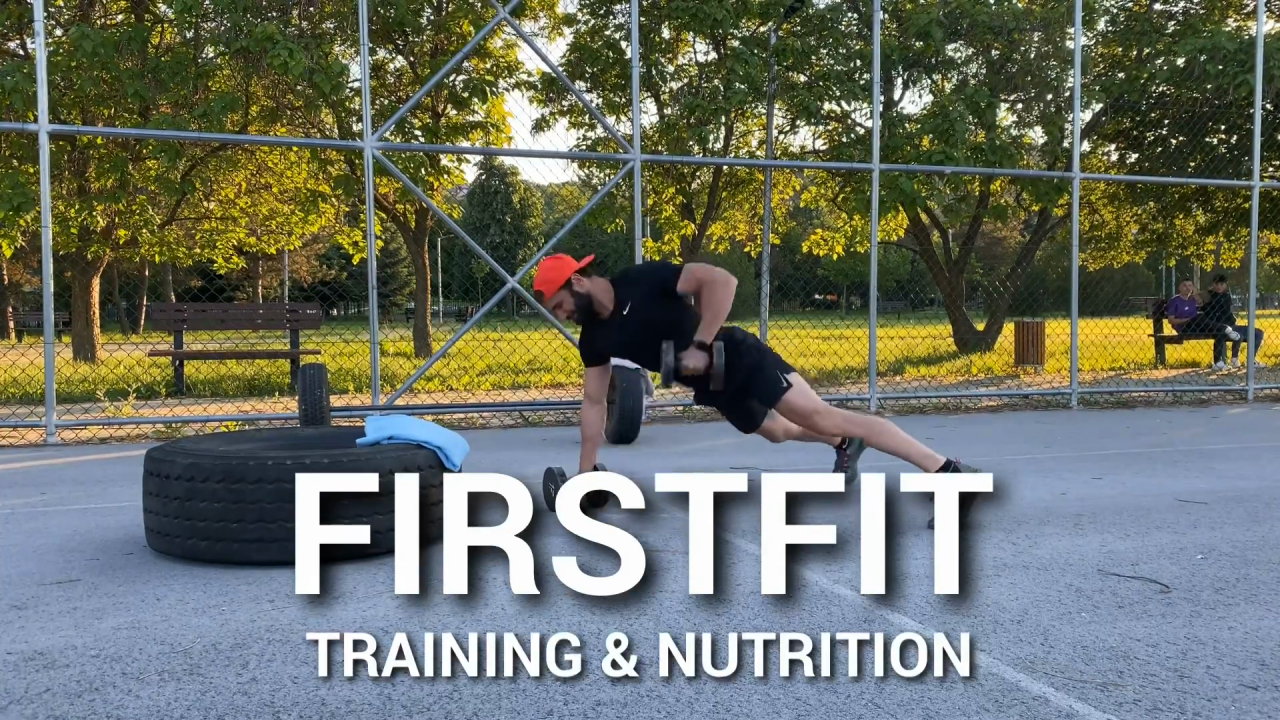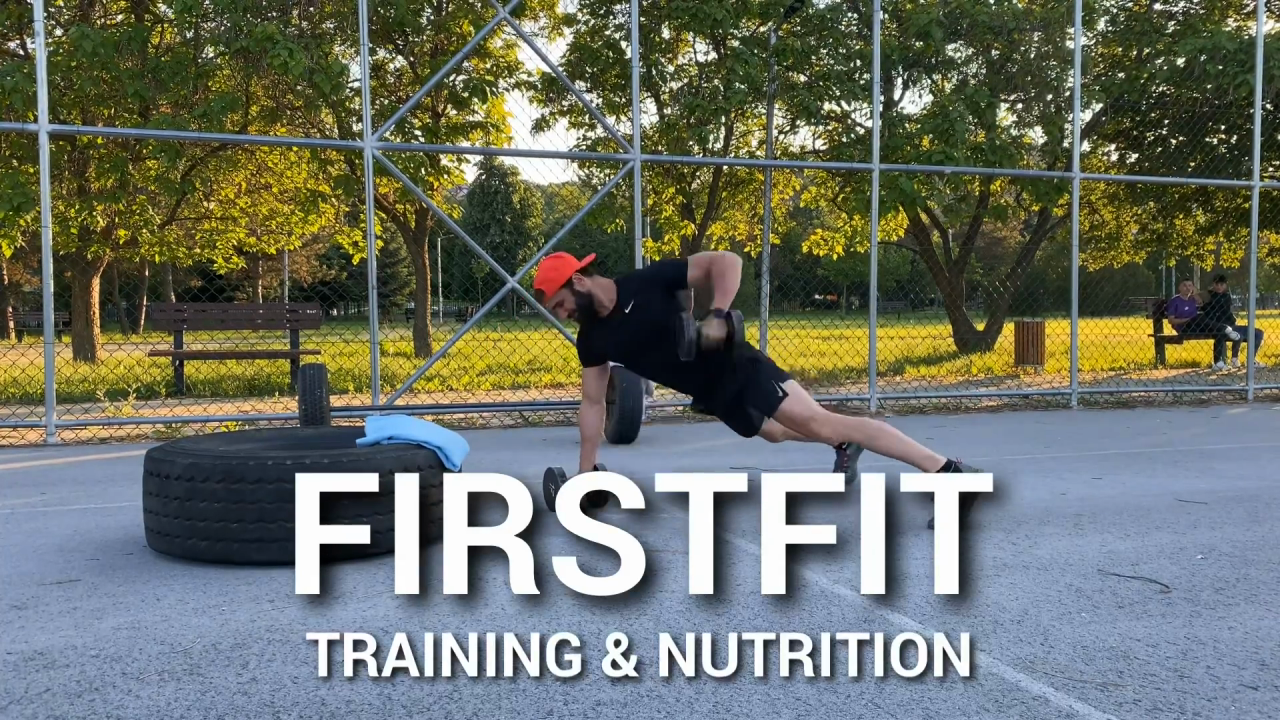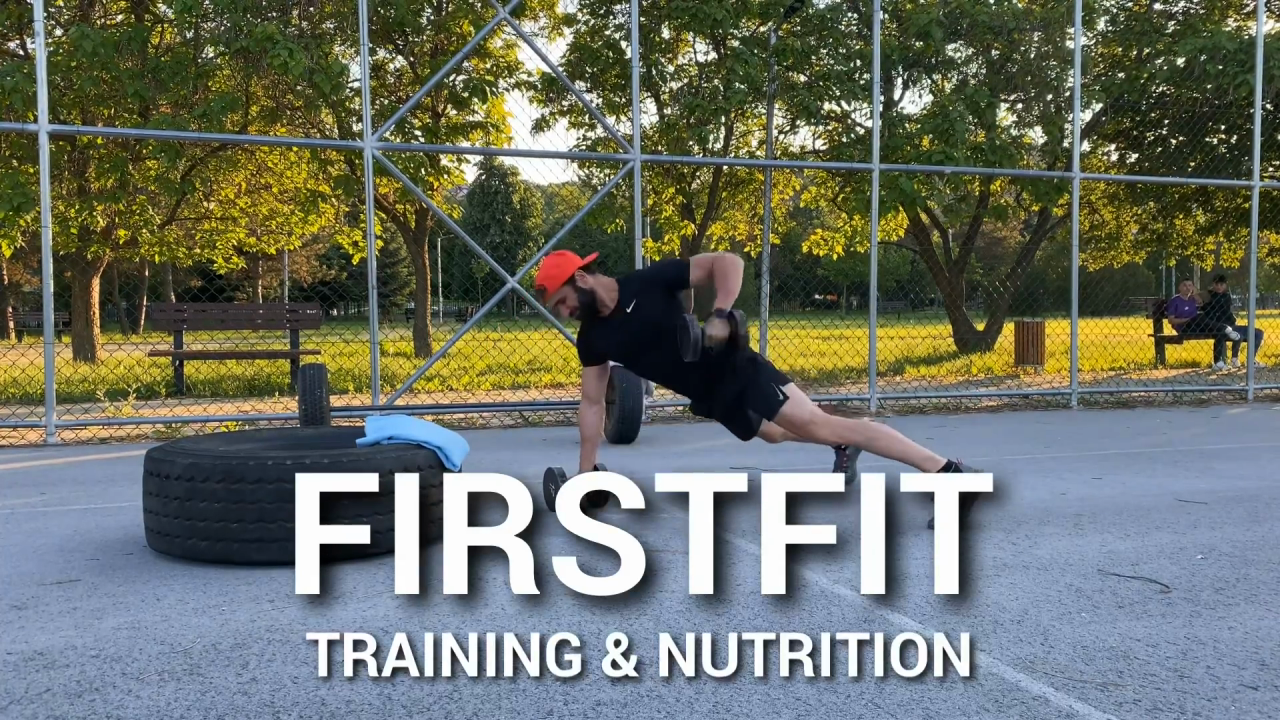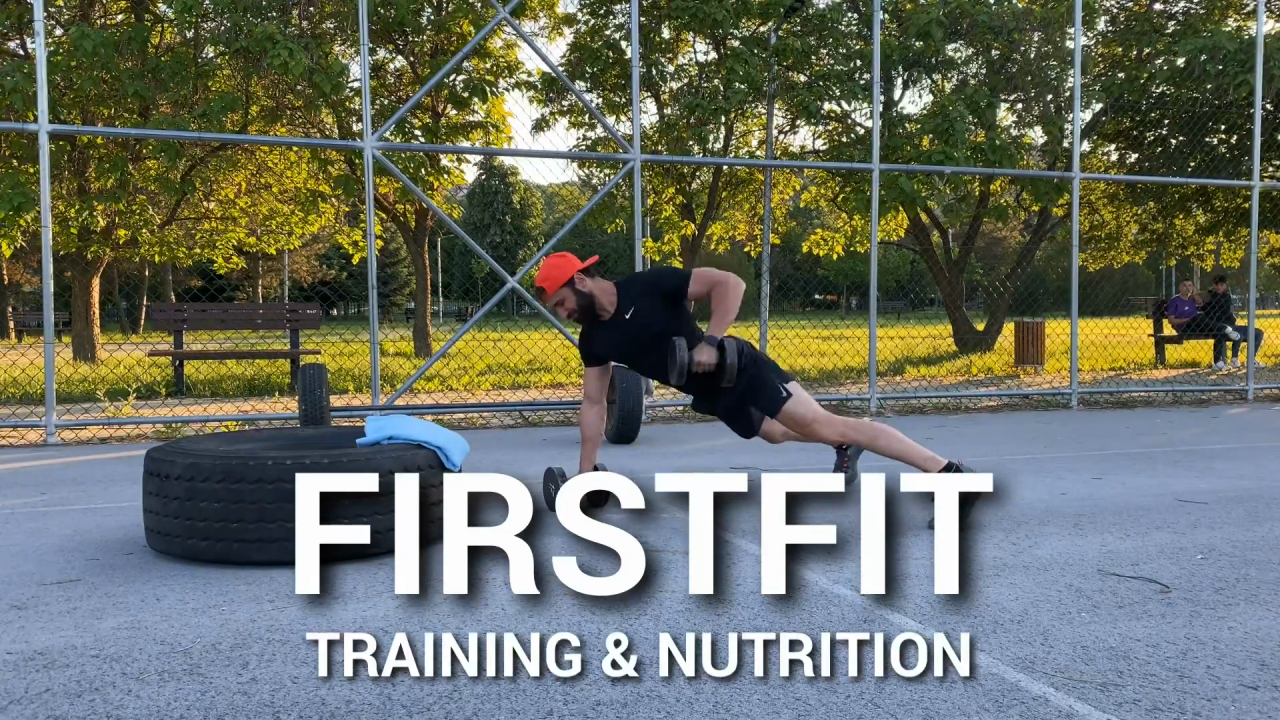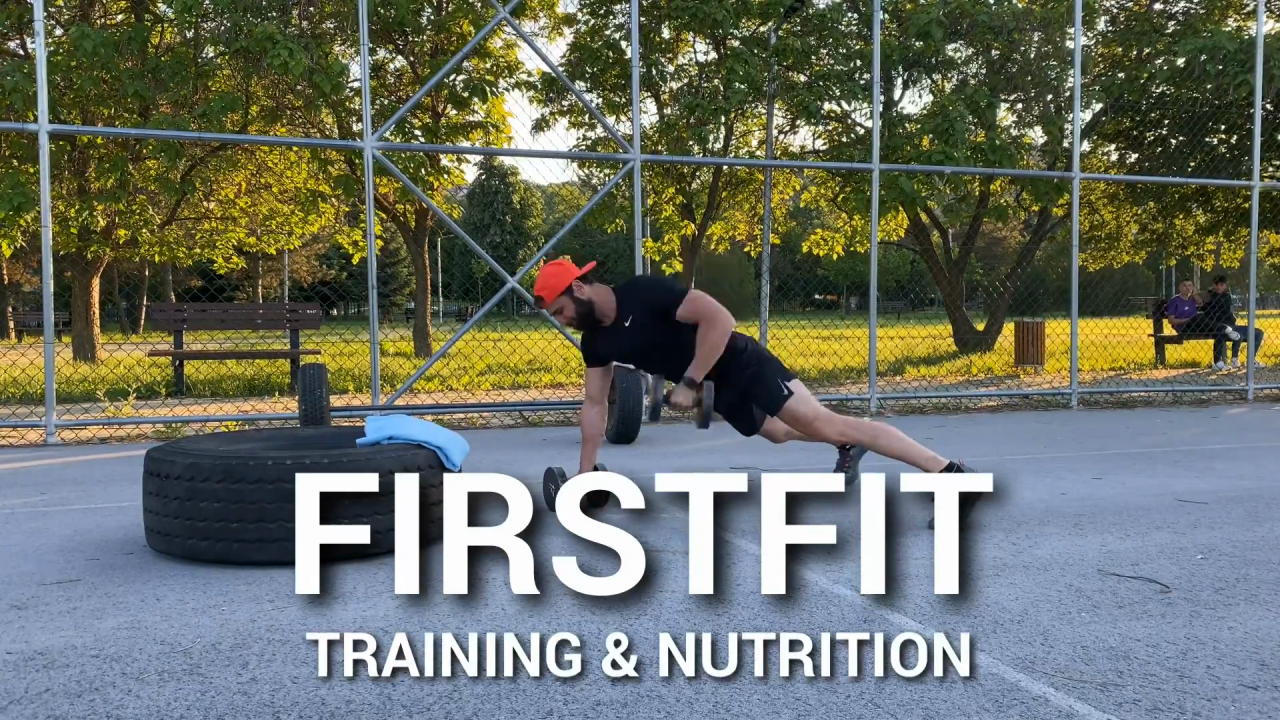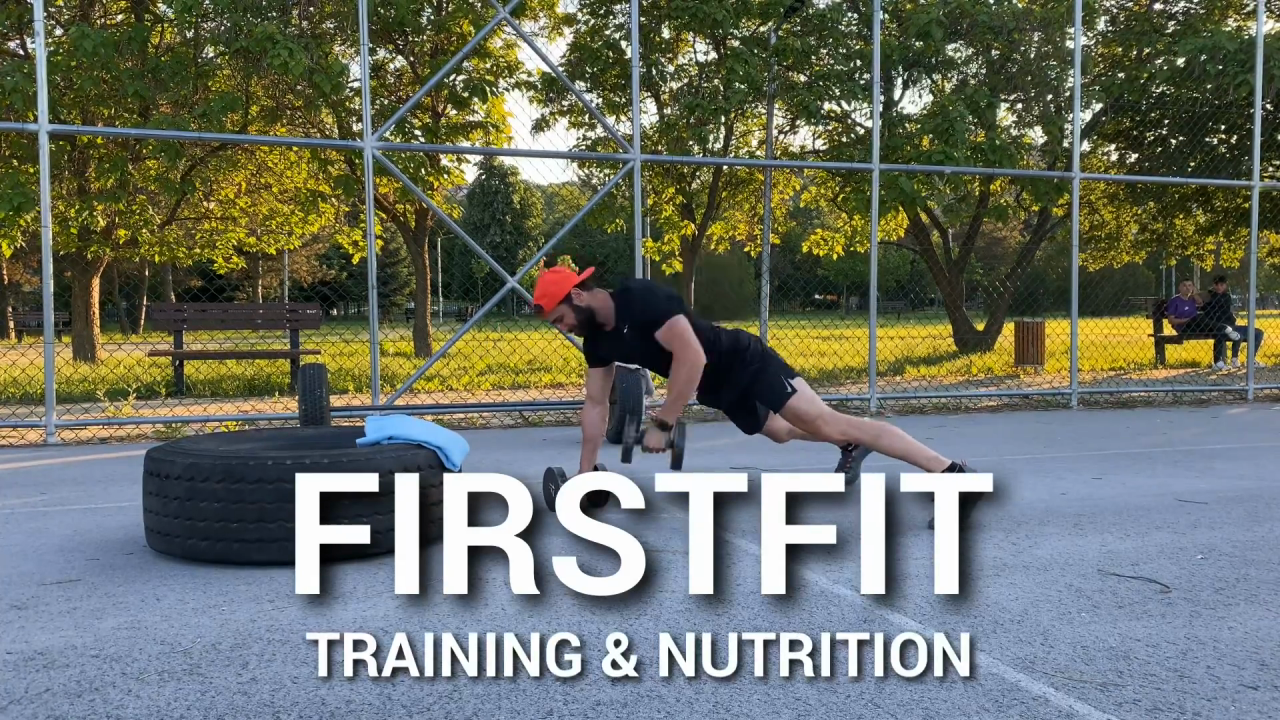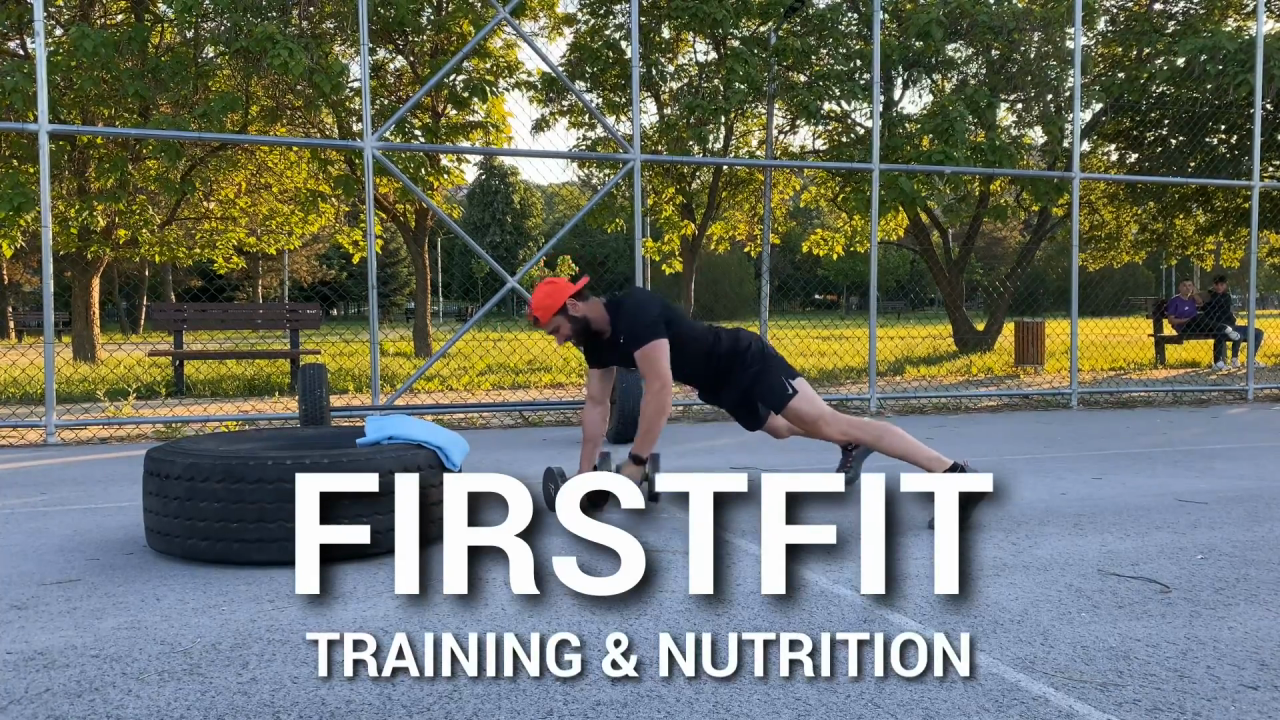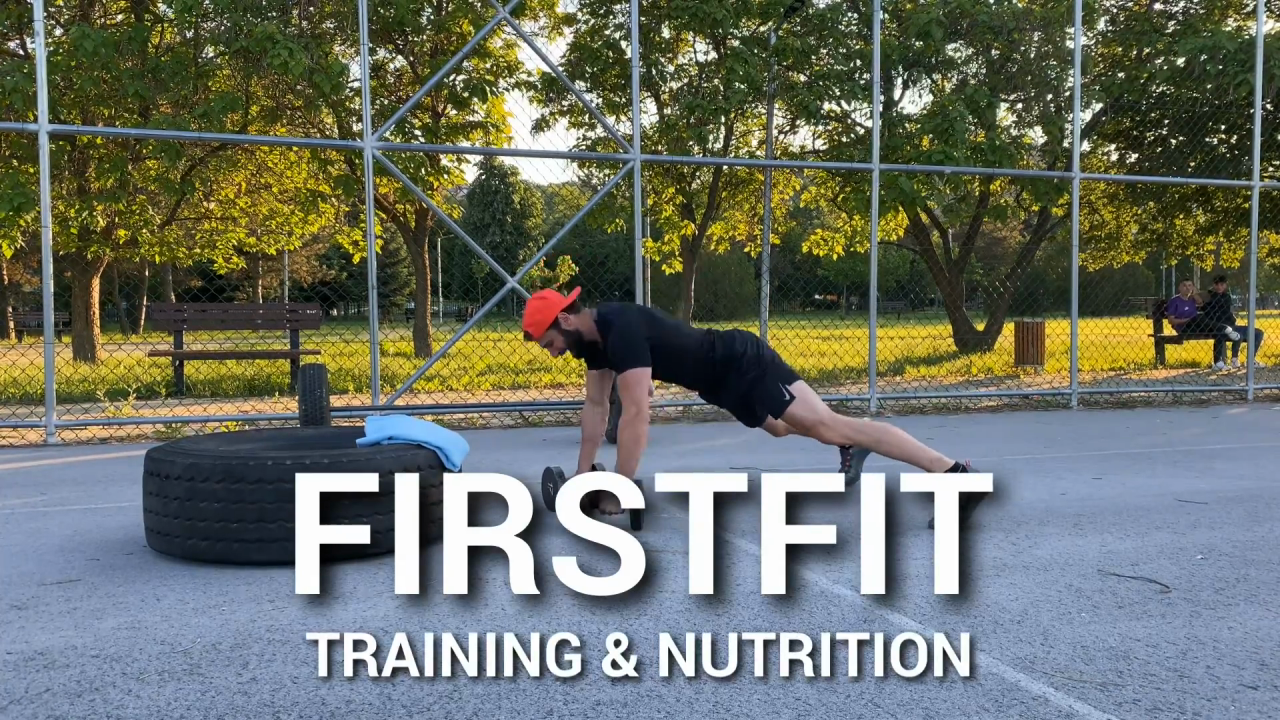
dt=0.1s
person 1, frame 1
left shoulder: (643, 279)
right shoulder: (594, 335)
left elbow: (722, 280)
right elbow: (594, 402)
left wrist: (701, 344)
right wrist: (585, 474)
left hip: (739, 358)
right hip: (718, 386)
left knee: (820, 415)
right knee: (779, 430)
left ankle: (950, 473)
right ankle: (844, 444)
person 1, frame 2
left shoulder: (648, 280)
right shoulder: (592, 337)
left elbow: (727, 260)
right elbow: (592, 403)
left wrist: (718, 316)
right wrist: (585, 474)
left hip: (736, 366)
right hip: (711, 394)
left knee: (820, 423)
right knee: (777, 433)
left ankle: (951, 473)
right ankle: (845, 449)
person 1, frame 3
left shoulder: (650, 280)
right shoulder: (592, 336)
left elbow: (729, 261)
right elbow: (592, 403)
left wrist: (721, 316)
right wrist: (585, 474)
left hip: (736, 370)
right hip: (711, 396)
left knee: (819, 425)
right knee: (775, 434)
left ankle: (950, 473)
right ankle: (845, 450)
person 1, frame 4
left shoulder: (648, 285)
right shoulder: (594, 336)
left elbow: (731, 283)
right elbow: (593, 403)
left wrist: (710, 341)
right wrist: (585, 473)
left hip: (740, 369)
right hip: (714, 391)
left knee: (821, 425)
right knee: (777, 432)
left ankle: (952, 474)
right ankle: (846, 451)
person 1, frame 5
left shoulder: (645, 292)
right shoulder: (595, 338)
left elbow: (720, 318)
right elbow: (594, 403)
left wrist: (689, 383)
right wrist: (585, 473)
left hip: (742, 363)
right hip: (719, 389)
left knee: (823, 424)
right knee: (779, 431)
left ankle: (952, 474)
right ankle: (848, 449)
person 1, frame 6
left shoulder: (641, 298)
right shoulder: (596, 338)
left elbow: (692, 359)
right elbow: (596, 404)
left wrist: (662, 425)
right wrist: (585, 473)
left hip: (745, 362)
right hip: (723, 389)
left knee: (825, 423)
right knee: (779, 431)
left ankle: (954, 476)
right ankle: (851, 449)
person 1, frame 7
left shoulder: (635, 310)
right shoulder: (596, 341)
left elbow: (659, 391)
right elbow: (596, 405)
left wrist: (637, 462)
right wrist: (584, 473)
left hip: (745, 361)
right hip: (722, 385)
left knee: (827, 423)
right knee: (779, 428)
left ankle: (955, 476)
right ankle: (852, 449)
person 1, frame 8
left shoulder: (620, 329)
right shoulder: (594, 340)
left elbow: (636, 416)
right elbow: (596, 406)
left wrist: (621, 492)
right wrist: (583, 474)
left hip: (743, 364)
right hip: (725, 381)
left knee: (827, 426)
right knee: (780, 427)
left ankle: (958, 474)
right ankle: (852, 450)
